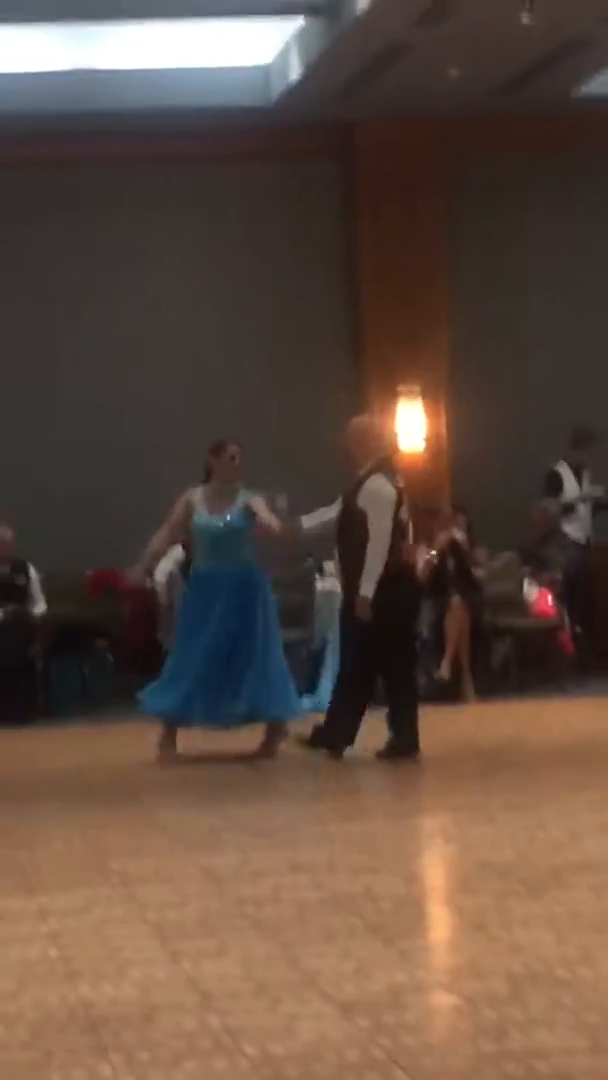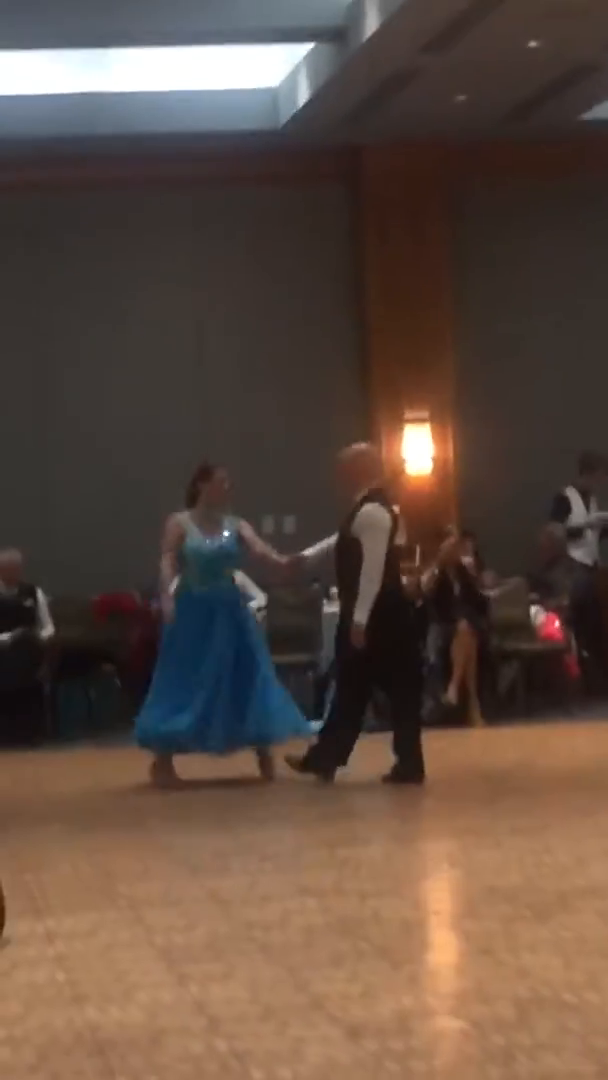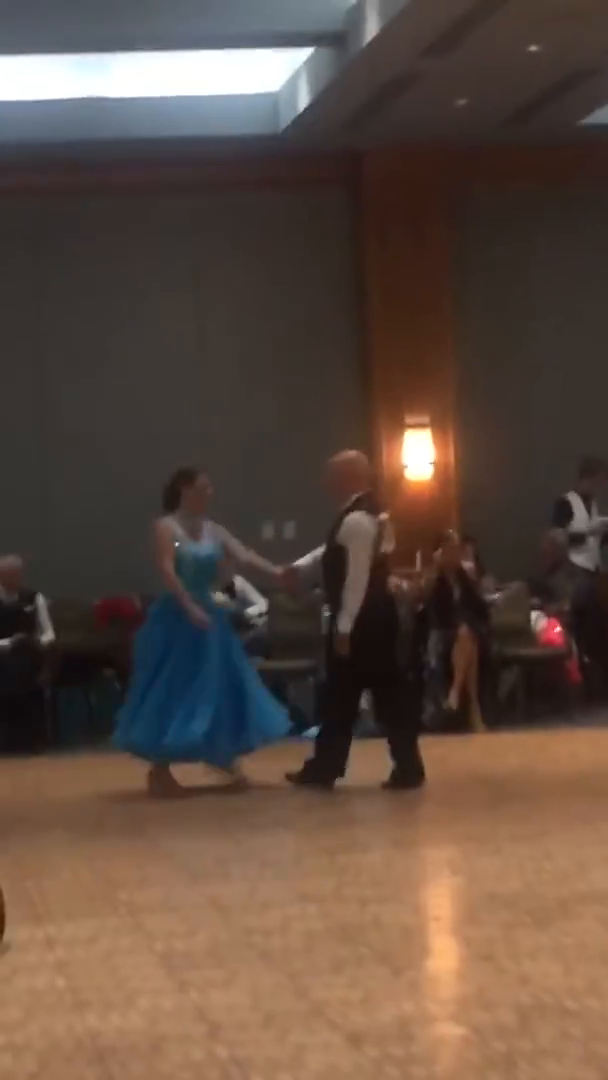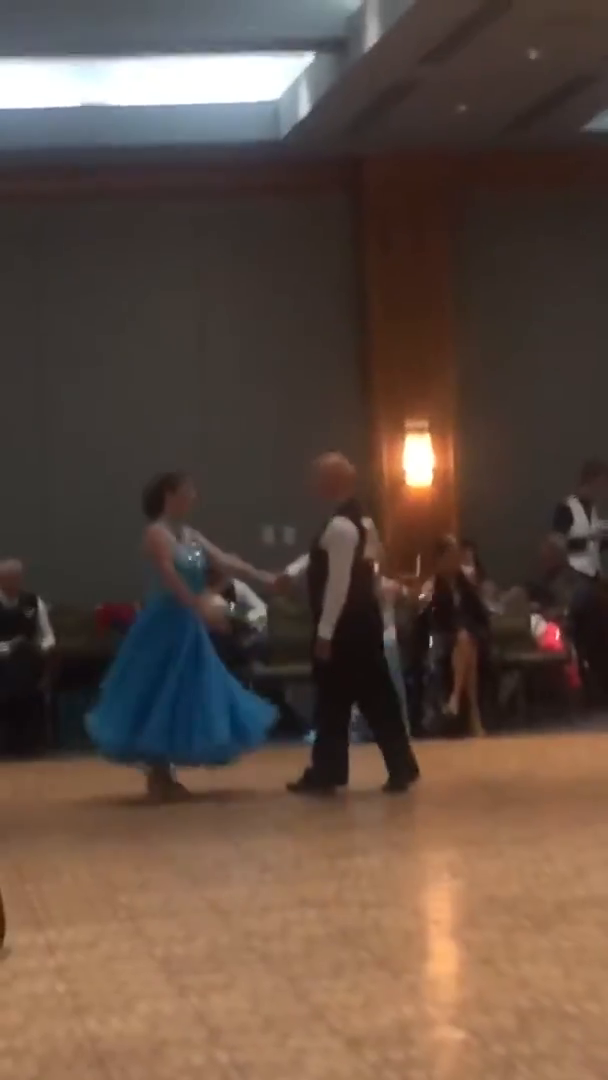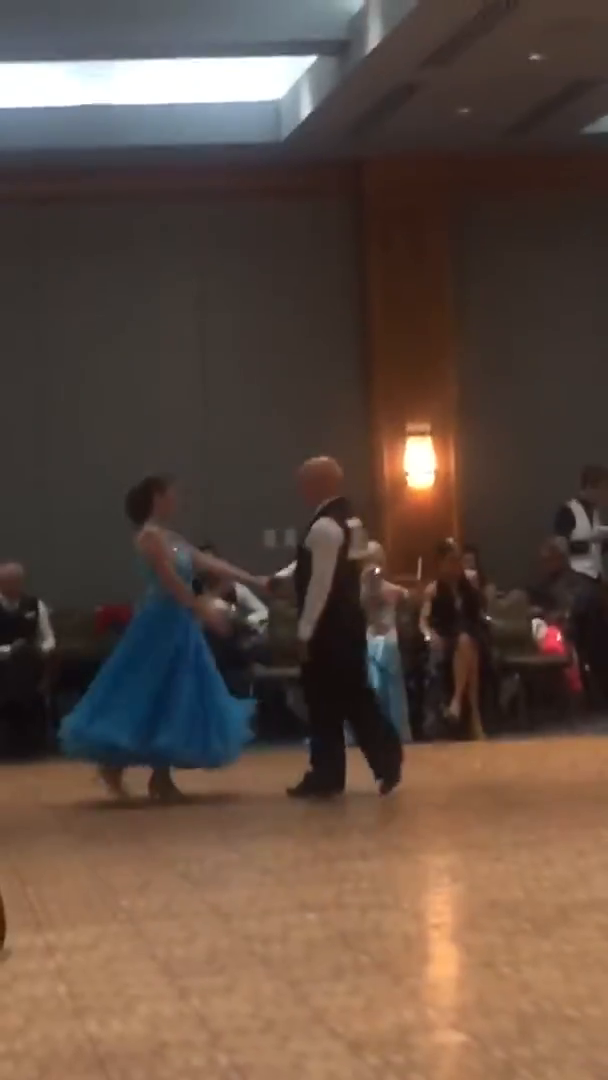
dt=0.1s
person 1, frame 1
left shoulder: (378, 485)
right shoulder: (369, 482)
left elbow: (379, 542)
right elbow: (340, 513)
left wrist: (365, 593)
right wrist: (302, 526)
left hip: (381, 589)
right hip: (376, 587)
left knee: (359, 663)
right knee: (393, 662)
left ankle: (335, 735)
right ankle: (399, 738)
person 1, frame 2
left shoulder: (371, 512)
right shoulder: (373, 508)
left elbow: (373, 570)
right elbow: (342, 541)
left wrist: (359, 620)
right wrist: (307, 556)
left hip: (376, 614)
right hip: (389, 610)
left knee: (354, 687)
right knee: (399, 685)
left ankle: (326, 757)
right ankle: (409, 761)
person 1, frame 3
left shoulder: (356, 519)
right shoulder: (363, 514)
left elbow: (357, 577)
right elbow: (333, 550)
left wrist: (343, 627)
right wrist: (301, 566)
left hip: (363, 621)
right hip: (375, 618)
left knee: (341, 695)
right knee: (388, 692)
left ankle: (325, 768)
right ankle: (407, 766)
person 1, frame 4
left shoulder: (340, 526)
right shoulder: (356, 519)
left elbow: (338, 584)
right elbow: (321, 559)
left wrist: (324, 632)
right wrist: (292, 573)
left hip: (345, 626)
right hip: (363, 621)
left knee: (334, 700)
right knee: (375, 695)
left ankle: (328, 773)
right ankle: (401, 766)
person 1, frame 5
left shoulder: (324, 526)
right shoulder: (347, 520)
left elbow: (321, 584)
left wrist: (305, 632)
right wrist: (285, 576)
left hip: (330, 626)
right hip: (347, 622)
left knee: (324, 703)
right knee: (355, 696)
left ankle: (326, 777)
right ankle: (387, 762)
person 2, frame 1
left shoulder: (248, 500)
right shoulder: (192, 497)
left elbow: (269, 522)
right elbow: (167, 534)
left wrist: (279, 530)
right wrist: (144, 567)
left hip: (242, 585)
right hip: (205, 585)
left knee: (252, 657)
right knee: (192, 659)
left ankle: (275, 728)
right ankle: (169, 735)
person 2, frame 2
left shoulder: (235, 524)
right shoulder: (179, 522)
left elbow: (259, 549)
right elbow: (167, 563)
left wrist: (285, 563)
right wrist: (168, 598)
left hip: (228, 609)
right hip: (191, 611)
left knee: (243, 680)
right knee: (182, 685)
left ankle: (263, 752)
right ankle: (163, 761)
person 2, frame 3
left shoulder: (214, 530)
right shoulder: (165, 527)
left elbow: (244, 556)
right elbow: (166, 571)
left wrist: (278, 573)
right wrist: (190, 607)
left hip: (207, 614)
right hip: (174, 616)
left knee: (221, 687)
right knee: (170, 691)
left ankle: (220, 757)
right ankle: (159, 770)
person 2, frame 4
left shoulder: (190, 535)
right shoulder: (156, 533)
left elbow: (226, 561)
right elbow: (169, 577)
left wrist: (267, 579)
right wrist: (200, 608)
left hip: (186, 623)
right hip: (164, 622)
left knee: (186, 694)
right knee: (159, 695)
left ankle: (161, 772)
right ankle: (157, 775)
person 2, frame 5
left shoulder: (170, 537)
right shoulder: (152, 535)
left elbow: (208, 563)
right elbow: (171, 579)
left wrist: (254, 580)
right wrist: (202, 610)
left hip: (176, 624)
right hip: (162, 623)
left knee: (178, 696)
right knee: (155, 697)
left ankle: (160, 777)
